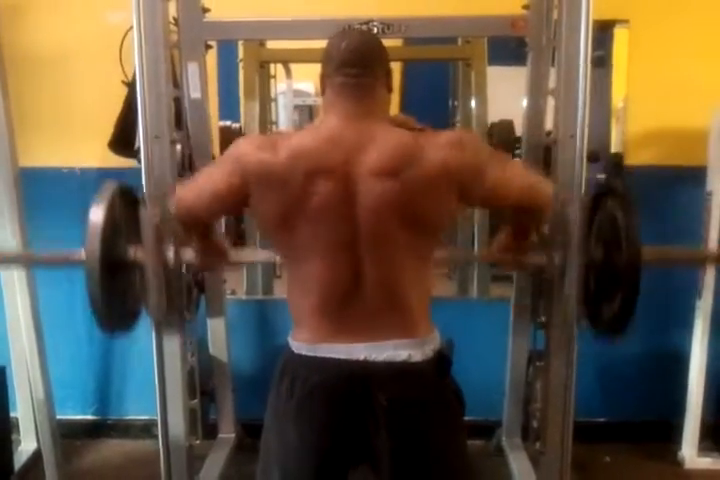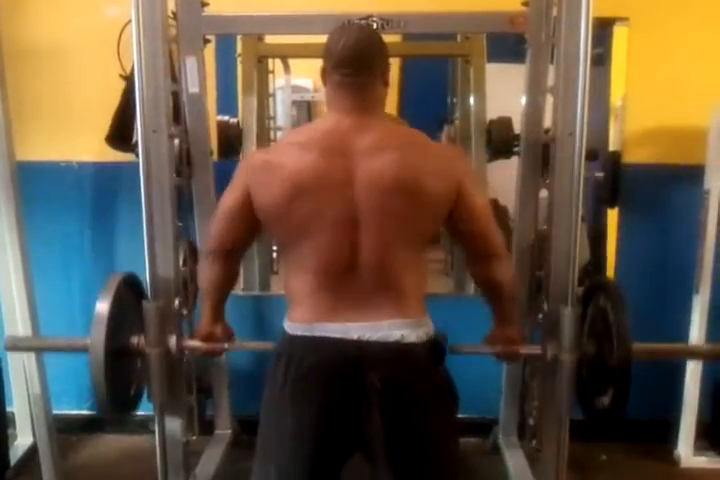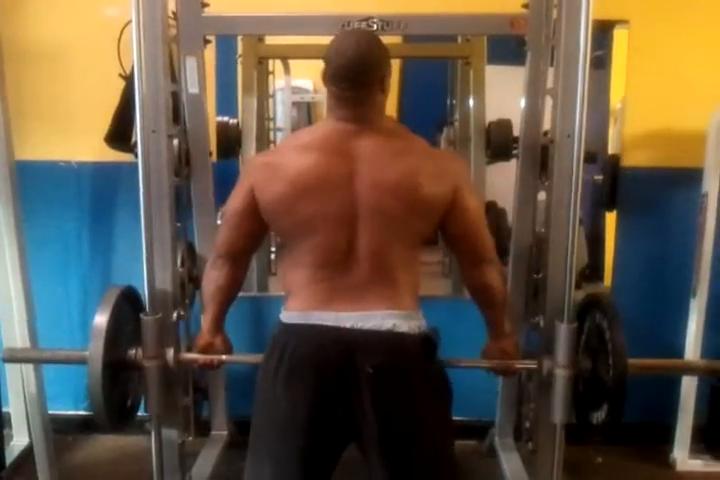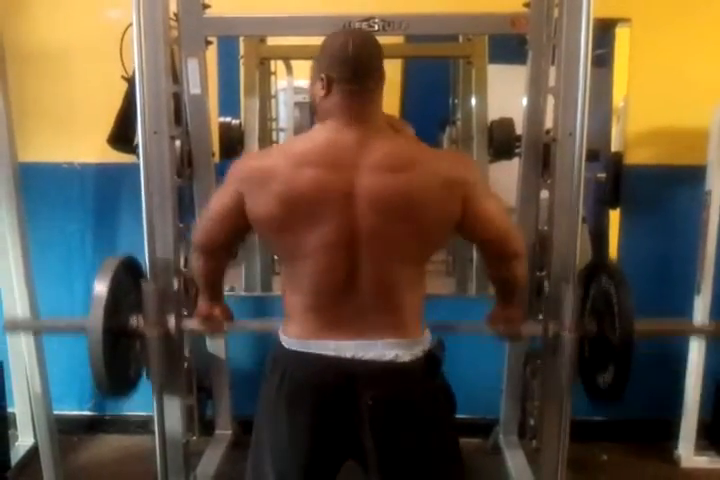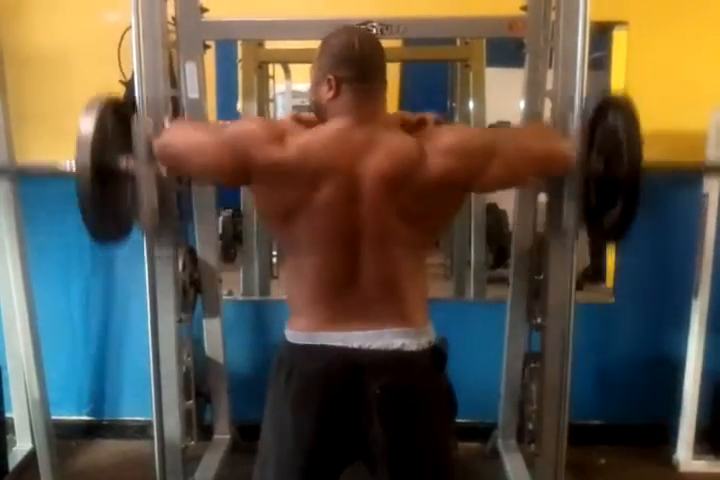
dt=0.4s
person 1, frame 1
left shoulder: (263, 160)
right shoulder: (442, 157)
left elbow: (185, 207)
right elbow: (537, 196)
left wrist: (209, 243)
right wrist: (516, 237)
left hip: (313, 372)
right hip: (409, 371)
person 1, frame 2
left shoulder: (266, 163)
right shoulder: (440, 162)
left elbow: (218, 253)
right elbow: (490, 258)
left wrist: (211, 318)
right wrist: (506, 323)
left hip: (309, 355)
right hip: (403, 356)
person 1, frame 3
left shoulder: (271, 164)
right shoulder: (437, 167)
left elbow: (227, 257)
right elbow: (481, 263)
left wrist: (211, 327)
right wrist: (500, 333)
left hip: (303, 345)
right hip: (396, 348)
person 1, frame 4
left shoulder: (262, 169)
right shoulder: (443, 171)
left elbow: (208, 245)
right elbow: (509, 252)
left wrist: (210, 299)
right wrist: (509, 307)
left hip: (305, 368)
right hip: (401, 370)
person 1, frame 5
left shoulder: (273, 152)
right shoulder: (440, 157)
left elbow: (170, 143)
right elbow: (556, 150)
left hip: (310, 361)
right hip: (404, 362)
